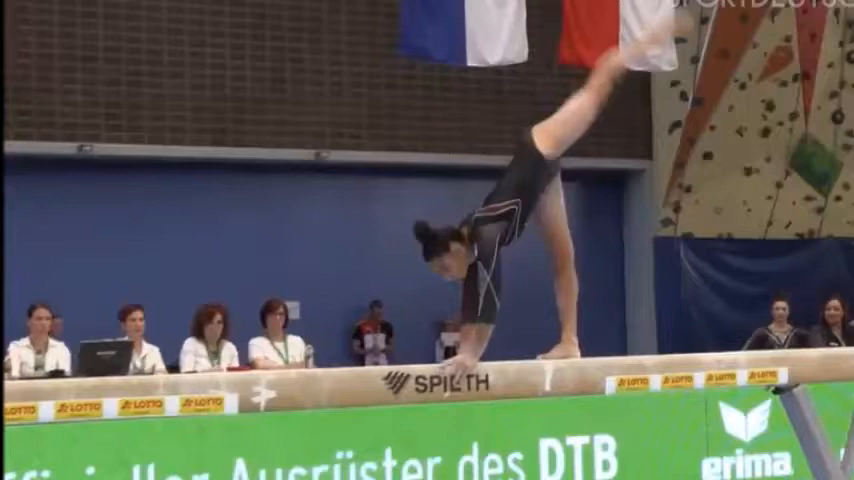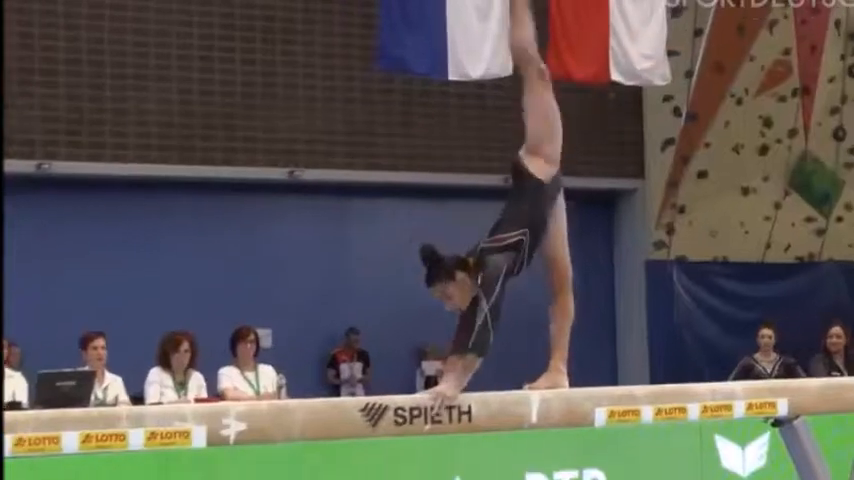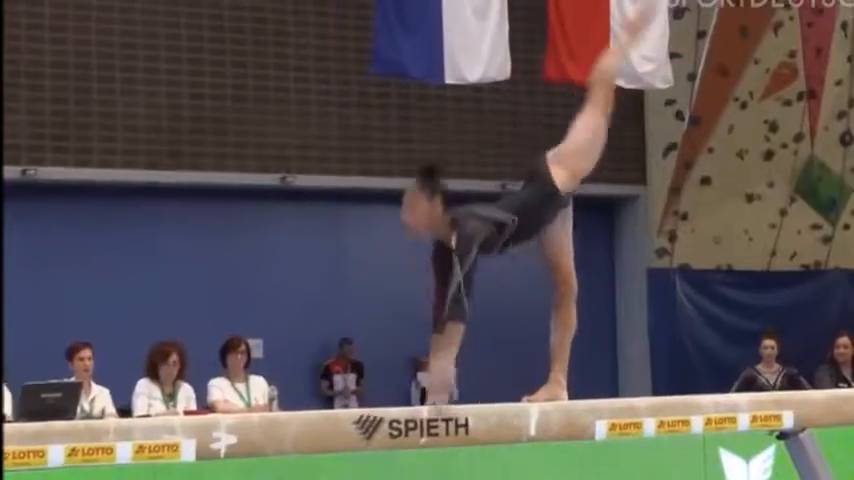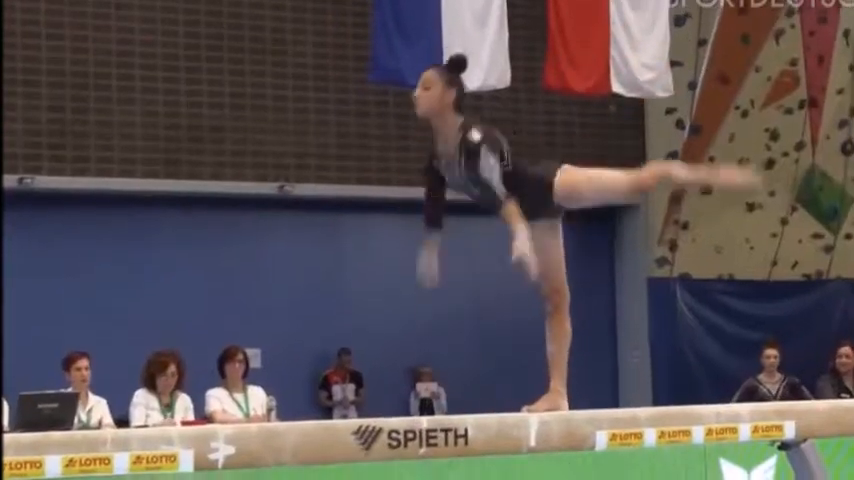
dt=0.2s
person 1, frame 1
left shoulder: (485, 239)
right shoulder: (470, 250)
left elbow: (489, 297)
right elbow: (474, 306)
left wrist: (469, 353)
right wrist: (468, 352)
left hip: (539, 151)
right hip: (540, 166)
left knee: (597, 84)
right knee: (563, 260)
right ankle: (569, 341)
person 1, frame 2
left shoulder: (490, 271)
right shoulder: (478, 279)
left elbow: (480, 332)
right elbow: (468, 336)
left wrist: (451, 382)
right wrist: (451, 381)
left hip: (538, 174)
right hip: (538, 189)
right knee: (561, 285)
person 1, frame 3
left shoulder: (464, 231)
right shoulder: (444, 247)
left elbow: (457, 305)
right elbow: (444, 310)
left wrist: (443, 366)
right wrist: (438, 367)
left hip: (552, 181)
right hip: (549, 202)
right knee: (565, 290)
left ankle: (630, 31)
right ankle: (557, 382)
person 1, frame 4
left shoulder: (476, 139)
right shoulder: (437, 155)
left elbow: (499, 188)
right elbow: (433, 204)
left wrist: (520, 236)
right wrist: (430, 251)
left hip: (553, 188)
right hip: (539, 213)
right knee: (555, 302)
right ankle: (557, 393)
